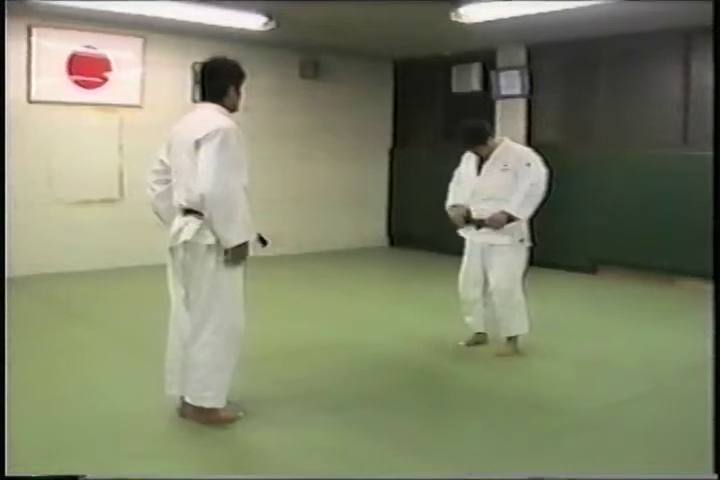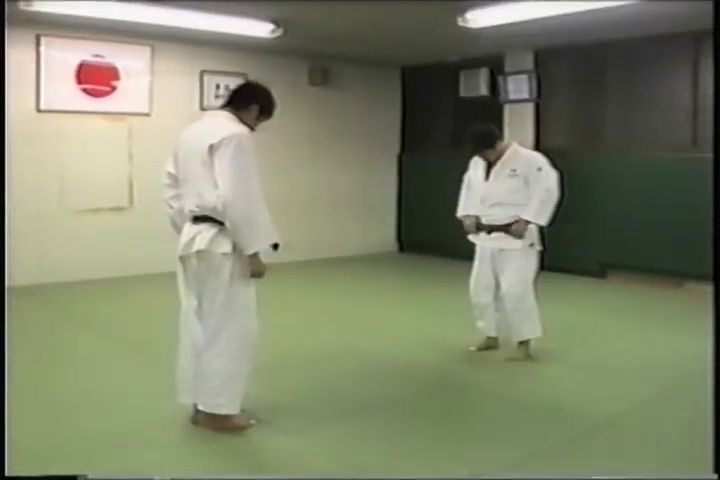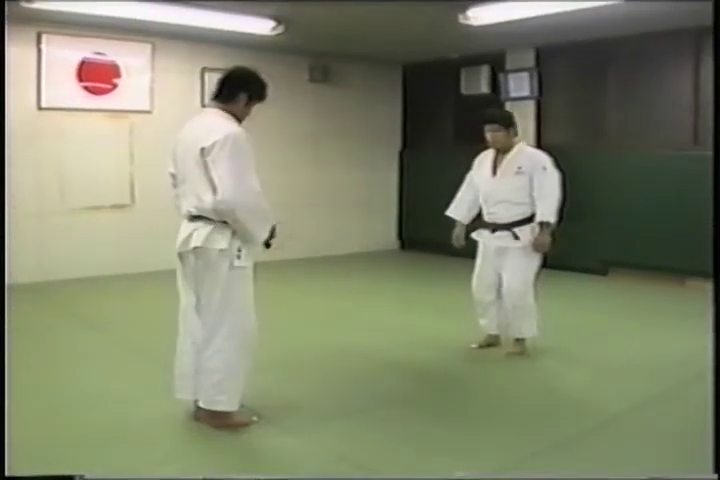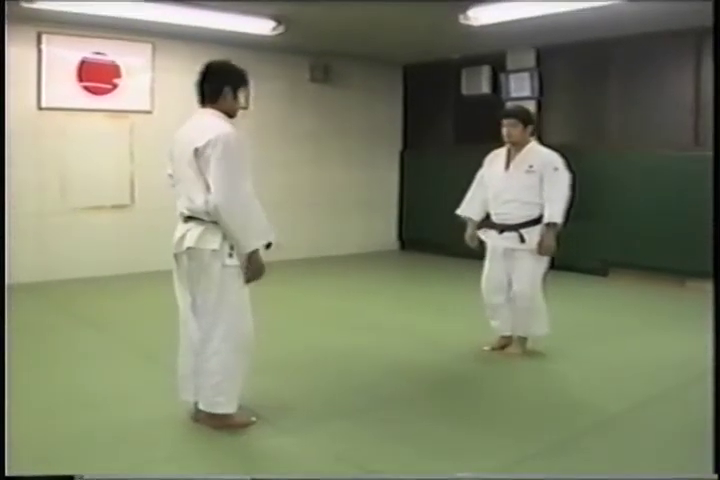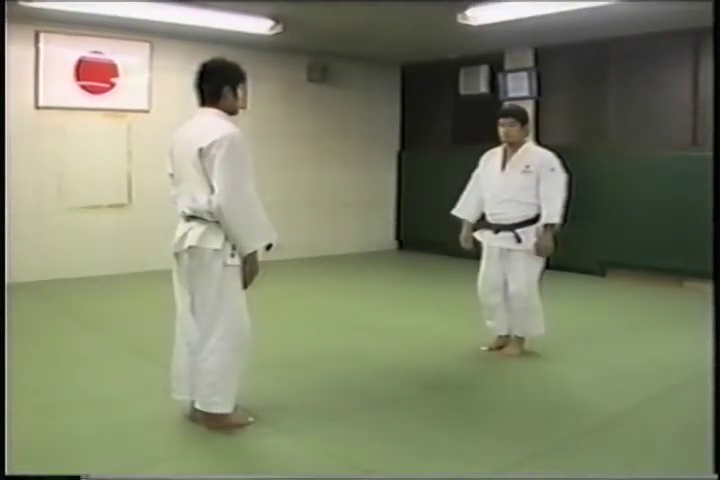
dt=0.7s
person 1, frame 1
left shoulder: (184, 125)
right shoulder: (221, 127)
left elbow: (159, 182)
right elbow: (216, 189)
left wrist: (179, 222)
right wrist: (237, 237)
left hip: (185, 232)
right hip: (212, 238)
left knee: (188, 315)
right knee: (216, 320)
left ankle: (188, 395)
right ankle: (203, 402)
person 1, frame 2
left shoulder: (191, 132)
right shoulder: (235, 134)
left elbow: (172, 191)
right elbow: (238, 198)
right wrist: (254, 250)
left hip: (194, 238)
right hip: (222, 243)
left knee: (198, 323)
right knee: (229, 327)
left ankle: (201, 403)
right ankle: (216, 409)
person 1, frame 3
left shoulder: (191, 129)
right shoulder: (229, 133)
left elbow: (179, 185)
right elbow: (238, 196)
right wrist: (266, 226)
left hip: (193, 234)
right hip: (221, 241)
left knee: (198, 320)
right knee: (228, 324)
left ankle: (202, 399)
right ankle: (217, 407)
person 1, frame 4
left shoulder: (185, 131)
right shoulder: (223, 134)
right elbow: (230, 199)
right wrist: (252, 247)
left hip: (189, 235)
right hip: (217, 242)
left knee: (198, 322)
right knee: (226, 326)
left ankle: (202, 400)
right ankle: (217, 408)
person 1, frame 5
left shoulder: (185, 132)
right shoulder: (225, 134)
right elbow: (233, 199)
right wrist: (251, 249)
left hip: (188, 235)
right hip: (216, 241)
left knee: (194, 321)
right knee: (222, 326)
left ankle: (197, 400)
right ankle: (213, 408)
person 2, frame 1
left shoulder: (521, 155)
right shoulder: (469, 158)
left elbow: (534, 187)
right elbow: (458, 184)
left wrist: (506, 214)
right wrist: (456, 207)
left hip: (507, 233)
right hip: (476, 232)
left knee: (504, 286)
right knee: (470, 283)
left ankle: (512, 338)
right ankle: (479, 331)
person 2, frame 2
left shoulder: (529, 160)
right shoulder: (476, 163)
left elbow: (547, 192)
right elbow: (469, 190)
left wrist: (525, 221)
right wrist: (469, 216)
left hip: (517, 238)
right hip: (486, 237)
left knee: (516, 290)
right knee: (481, 288)
left ankle: (523, 343)
right ankle: (491, 336)
person 2, frame 3
left shoulder: (535, 159)
right shoulder: (483, 160)
left elbow: (548, 196)
right elbow: (470, 193)
left wrist: (544, 231)
right wrist: (460, 225)
left hip: (521, 236)
right hip: (490, 235)
left knee: (516, 289)
right knee: (483, 286)
left ankle: (520, 338)
right ankle: (492, 333)
person 2, frame 4
left shoulder: (547, 159)
right shoulder: (494, 158)
left elbow: (556, 198)
right elbow: (479, 192)
left wrist: (550, 233)
right wrist: (472, 225)
left hip: (529, 236)
right hip: (498, 235)
left knee: (525, 289)
right knee: (493, 287)
left ankle: (521, 338)
right ankle: (504, 334)
person 2, frame 5
left shoulder: (543, 159)
right shoulder: (489, 158)
left elbow: (553, 197)
right elbow: (475, 193)
left wrist: (547, 234)
right wrist: (467, 227)
left hip: (525, 236)
right hip: (494, 235)
left knee: (521, 289)
right knee: (490, 287)
left ankle: (519, 338)
right ankle: (502, 333)
